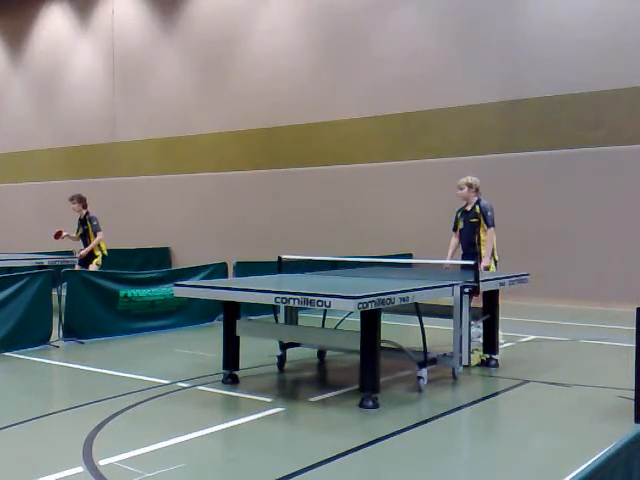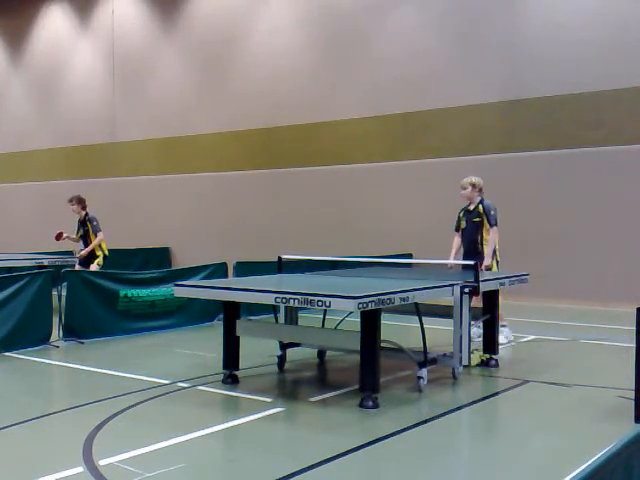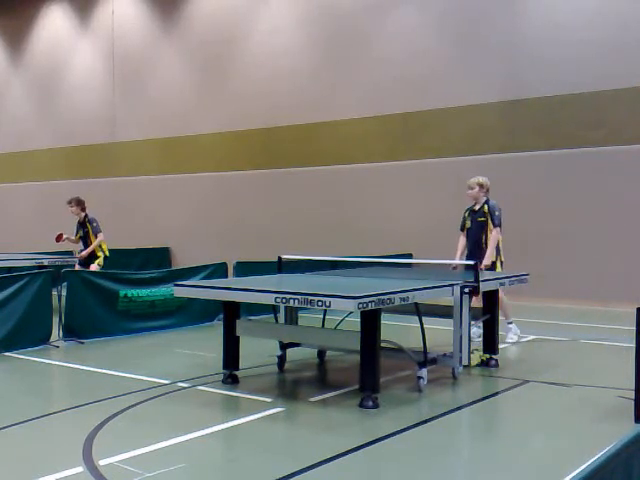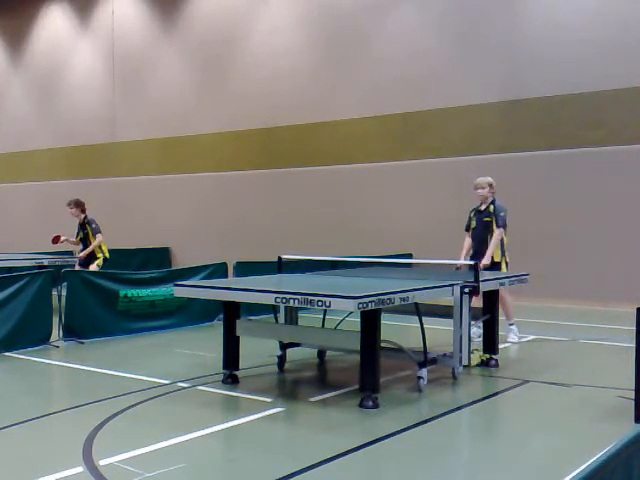
dt=0.1s
person 1, frame 1
left shoulder: (484, 207)
right shoulder: (460, 212)
left elbow: (490, 232)
right elbow: (456, 237)
left wrist: (487, 257)
right wrist: (448, 258)
left hip: (484, 258)
right hip: (468, 258)
right ankle: (476, 328)
person 1, frame 2
left shoulder: (487, 207)
right shoulder: (463, 212)
left elbow: (493, 232)
right elbow: (458, 236)
left wrist: (488, 257)
right wrist: (452, 257)
left hip: (485, 258)
right hip: (469, 259)
left ankle: (503, 328)
right ankle: (477, 327)
person 1, frame 3
left shoulder: (492, 207)
right shoulder: (468, 212)
left elbow: (495, 233)
right elbow: (463, 236)
left wrist: (488, 257)
right wrist: (457, 257)
left hip: (491, 258)
right hip: (473, 259)
left ankle: (511, 326)
right ankle: (478, 327)
person 1, frame 4
left shoulder: (498, 208)
right shoulder: (474, 212)
left elbow: (499, 233)
right elbow: (469, 237)
left wrist: (488, 257)
right wrist: (462, 258)
left hip: (495, 258)
right hip: (477, 258)
left knee: (500, 291)
left ankle: (512, 327)
right ankle: (477, 327)
